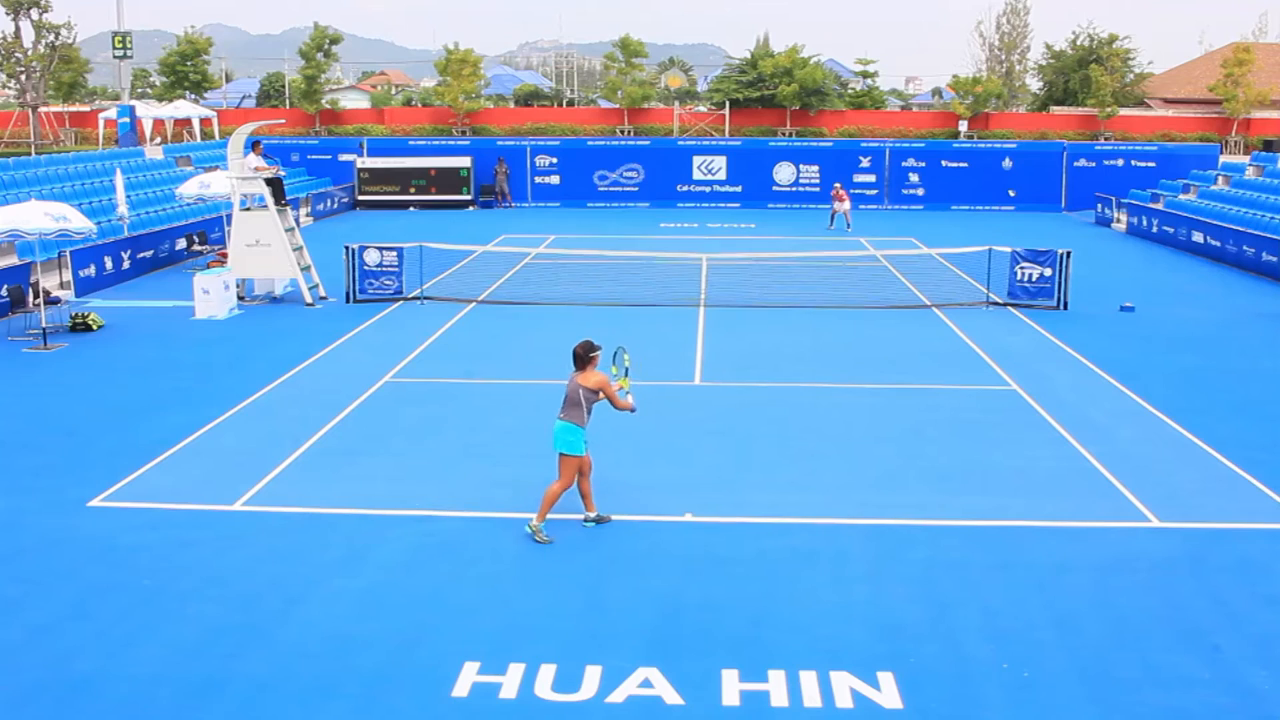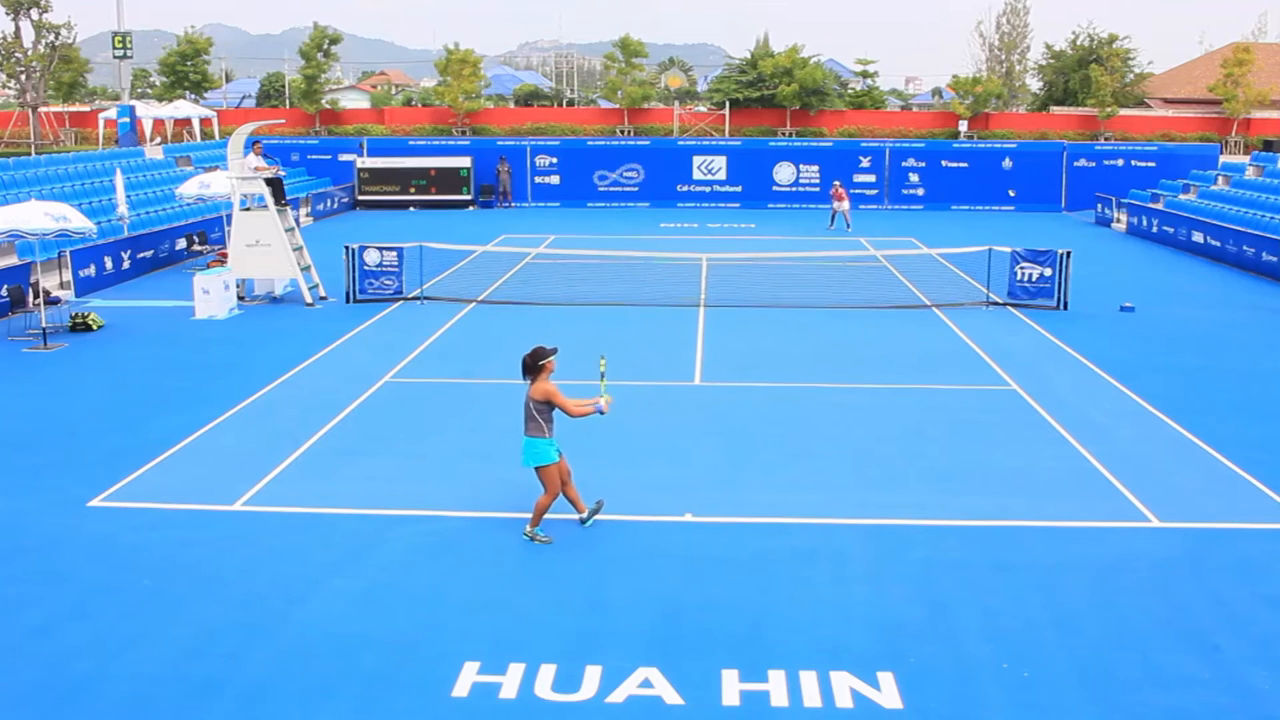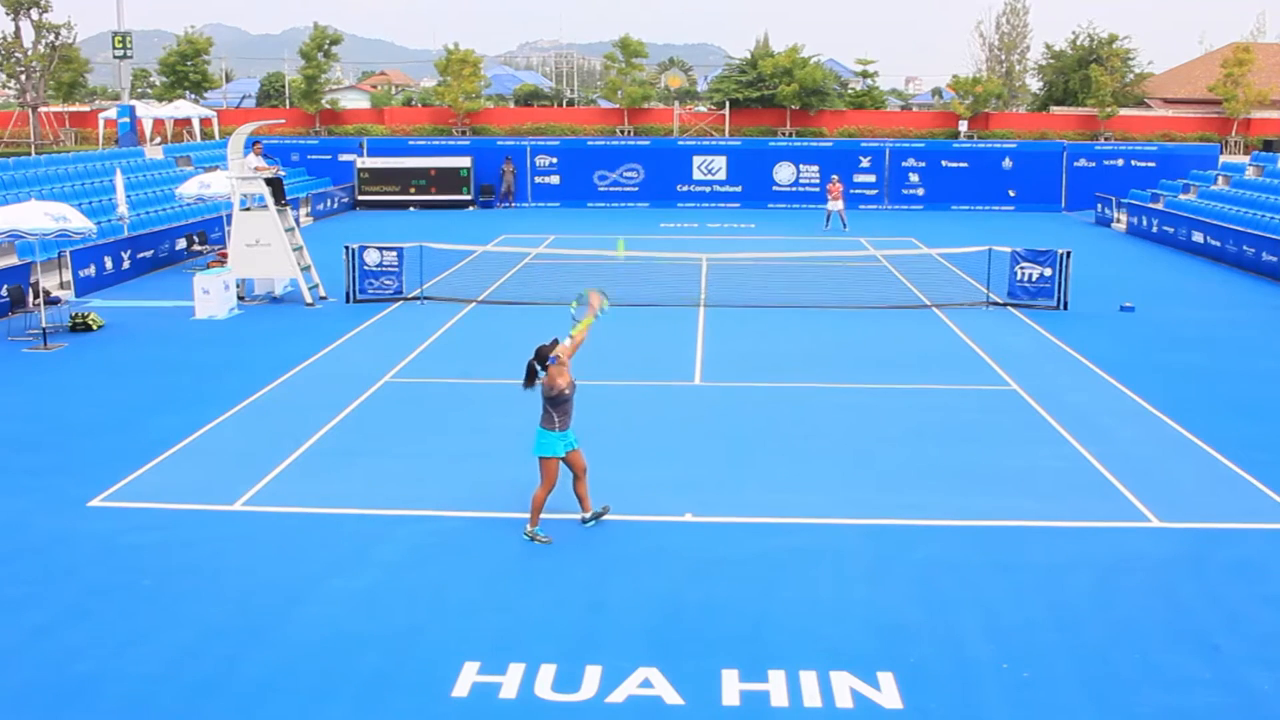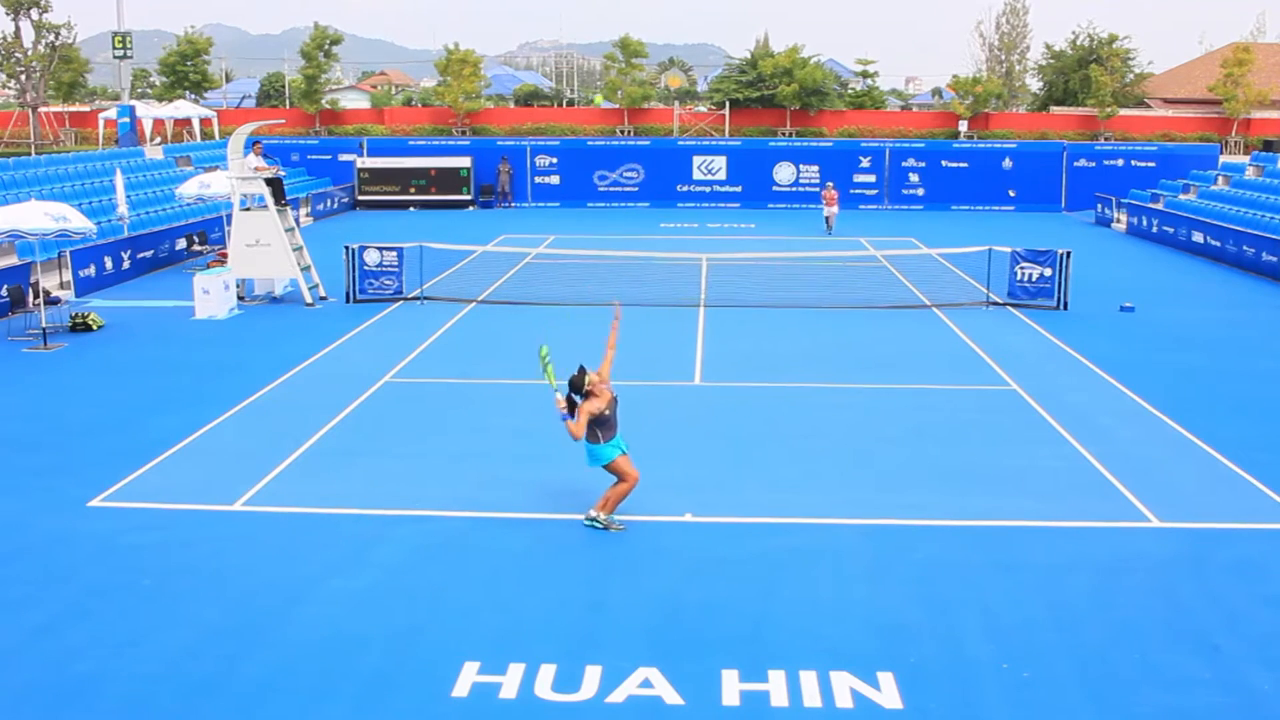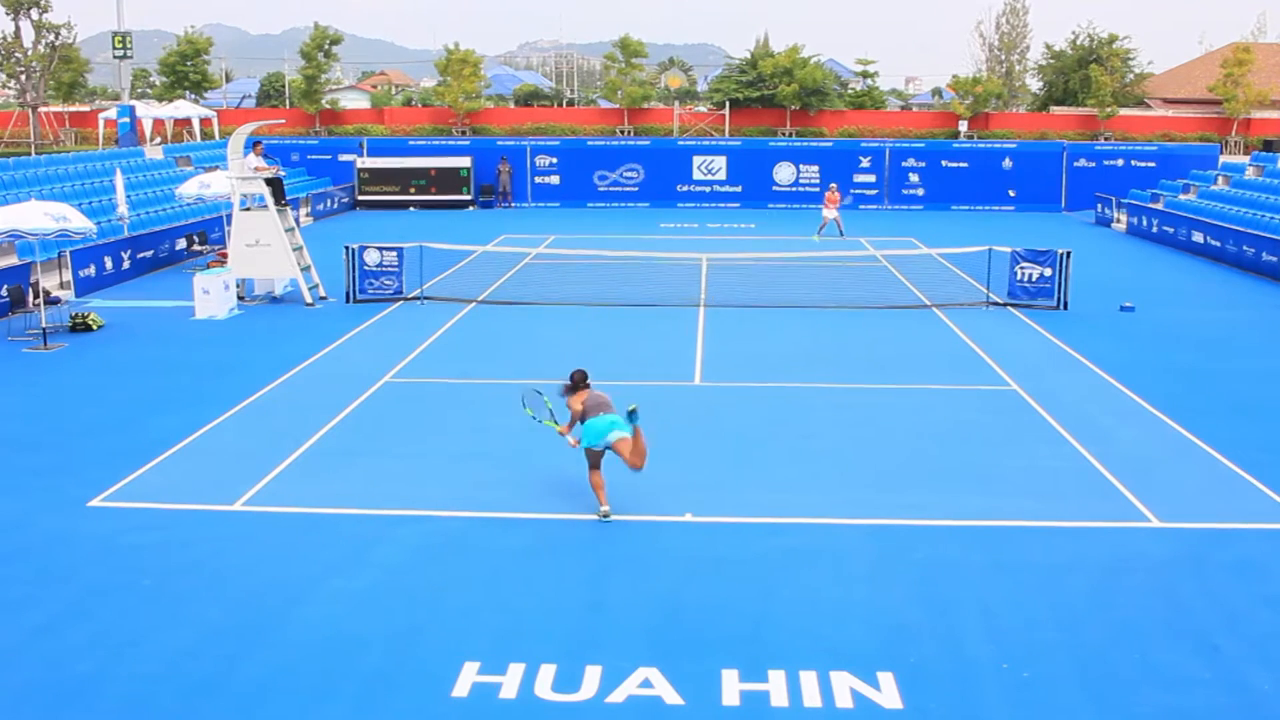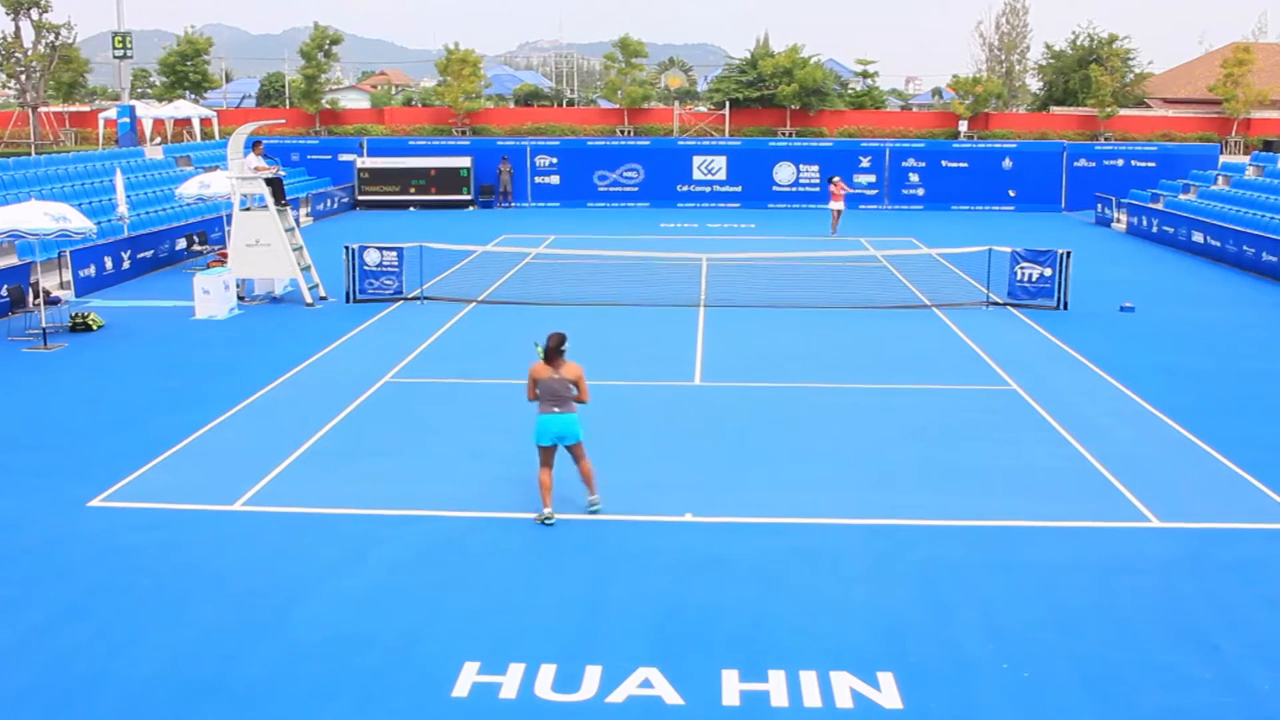
dt=0.7s
person 1, frame 1
left shoulder: (577, 375)
right shoulder: (599, 377)
right elbow: (617, 404)
left wrist: (613, 388)
right wrist: (631, 406)
left hip: (569, 429)
right hip: (571, 431)
left knee: (585, 471)
right knee: (565, 482)
left ankle: (591, 514)
right ankle: (536, 523)
person 1, frame 2
left shoulder: (543, 384)
right shoulder: (546, 388)
left elbow: (567, 403)
right elbow: (572, 412)
left wrist: (594, 401)
right wrist: (598, 408)
left hip: (546, 442)
right hip: (539, 444)
left knee: (566, 478)
right knee: (553, 491)
left ankle: (584, 514)
right ankle: (531, 529)
person 1, frame 3
left shoulder: (563, 368)
right shoulder: (551, 383)
left elbow: (578, 340)
right elbow: (554, 383)
right wrist: (554, 360)
left hip: (564, 434)
right hip: (551, 437)
left knee: (580, 471)
right knee: (548, 485)
left ankle: (587, 514)
right ankle: (531, 529)
person 1, frame 4
left shoulder: (602, 382)
right shoulder: (589, 407)
left elbow: (610, 349)
right elbow: (577, 435)
left wrist: (615, 321)
right wrist: (565, 415)
left hip: (612, 443)
right hip: (600, 447)
left knee: (625, 478)
right knee: (631, 477)
left ankle: (594, 514)
right ankle: (602, 516)
person 1, frame 5
left shoulder: (573, 400)
right shoulder: (601, 395)
left elbow: (578, 409)
left wrist: (568, 428)
right wrist: (582, 438)
left hip: (594, 429)
right hip: (615, 423)
left knee: (594, 469)
right knee: (636, 464)
left ankle: (604, 509)
right ankle: (632, 419)
person 1, frame 6
left shoulder: (536, 369)
right shoulder: (575, 369)
left elbow: (531, 397)
right elbow: (584, 398)
left hip: (546, 422)
right hip: (568, 421)
left knee: (546, 467)
right knee: (581, 461)
left ankle: (547, 511)
right ankle: (593, 498)
